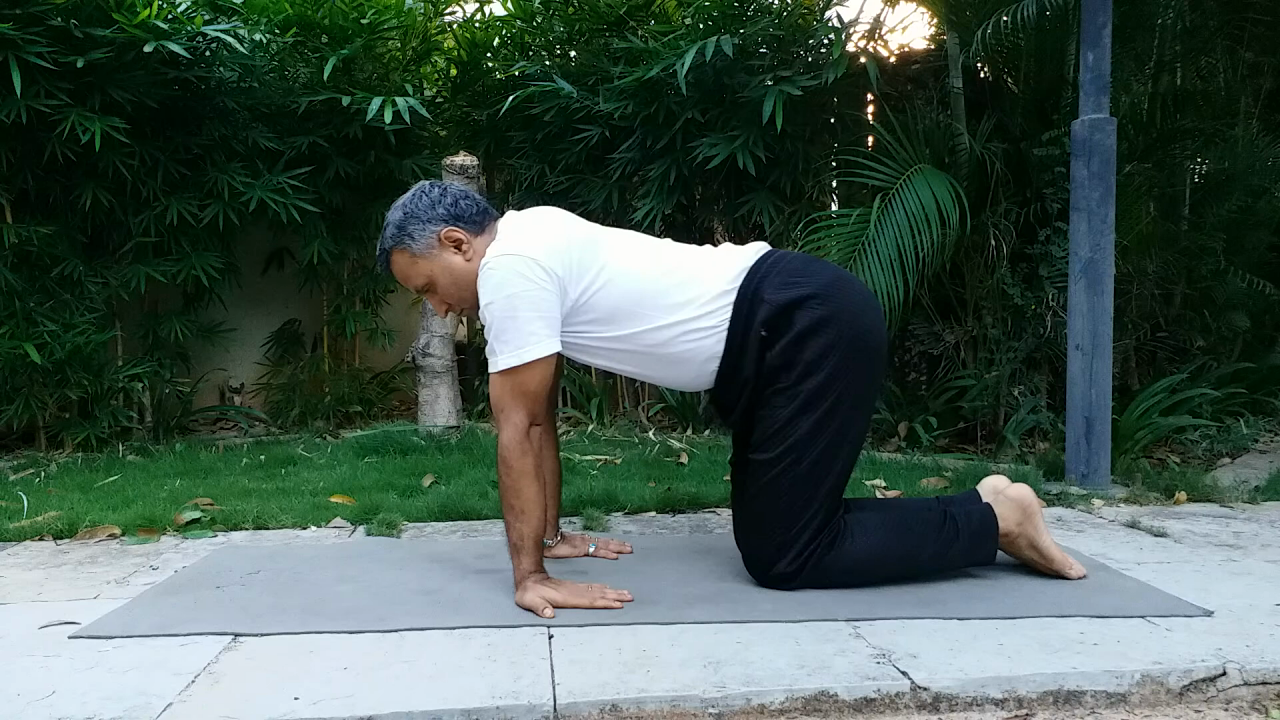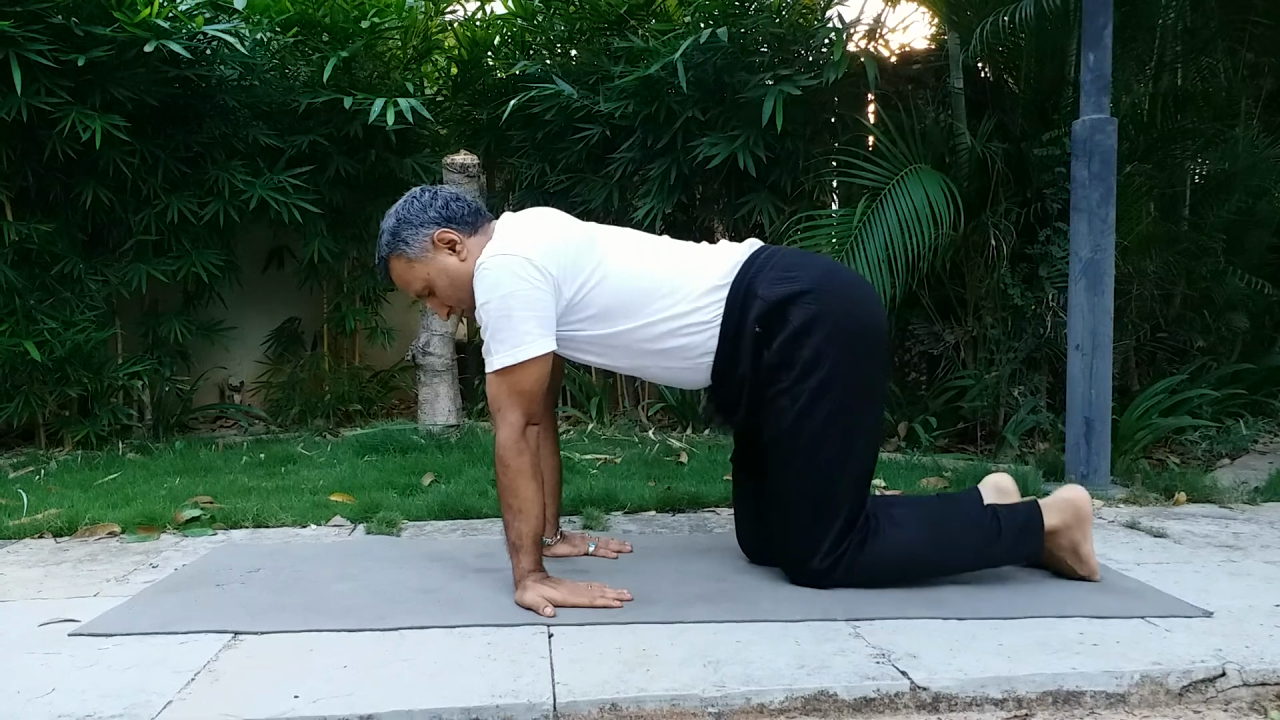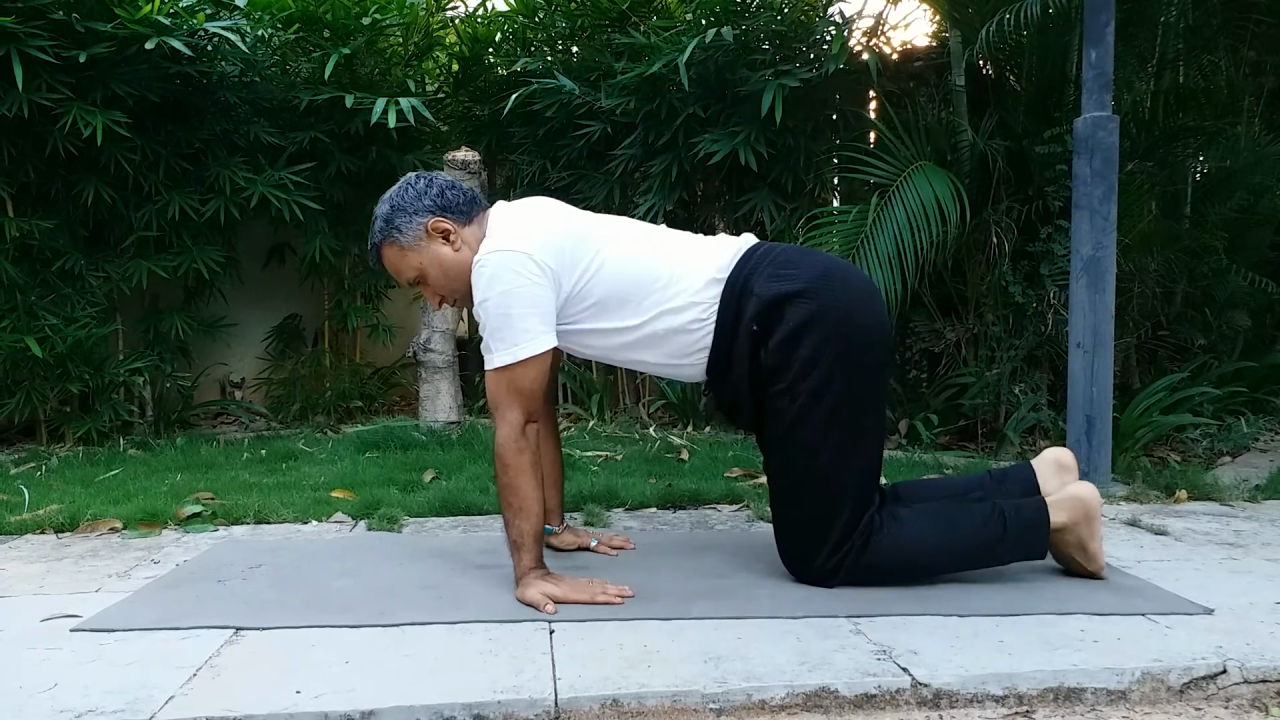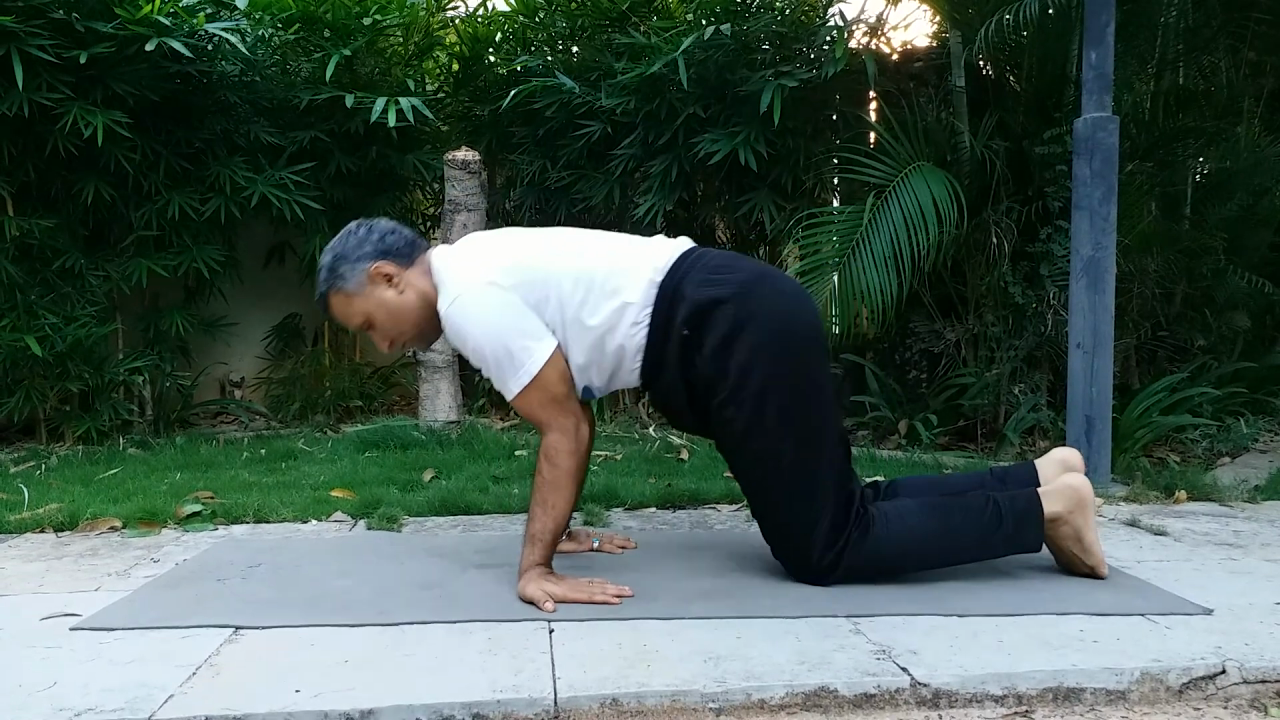
dt=0.7s
person 1, frame 1
left shoulder: (510, 271)
right shoulder: (528, 248)
left elbow: (519, 430)
right elbow: (539, 418)
left wrist: (530, 575)
right wrist: (550, 534)
left hip: (810, 327)
right hip: (796, 323)
left knee: (783, 557)
right knee: (773, 527)
left ankle: (996, 521)
right ankle: (980, 505)
person 1, frame 2
left shoulder: (504, 269)
right shoulder: (522, 249)
left elbow: (517, 428)
right elbow: (540, 417)
left wrist: (529, 573)
right wrist: (550, 532)
left hip: (806, 324)
right hip: (792, 318)
left knee: (822, 555)
right knee: (768, 538)
left ankle: (1041, 521)
right ankle: (984, 504)
person 1, frame 3
left shoulder: (503, 264)
right shoulder: (521, 235)
left elbow: (516, 426)
right elbow: (538, 409)
left wrist: (529, 571)
right wrist: (554, 525)
left hip: (806, 323)
right hip: (806, 309)
left knee: (827, 553)
right knee: (836, 513)
left ankle: (1050, 517)
right ankle: (1035, 481)
person 1, frame 4
left shoulder: (469, 299)
right shoulder: (476, 269)
left elbow: (565, 429)
right elbow: (564, 415)
left wrist: (534, 567)
right wrist: (552, 529)
left hip: (736, 331)
right hip: (747, 315)
left knee: (823, 548)
right knee: (831, 513)
left ankle: (1041, 506)
right ankle: (1037, 477)
